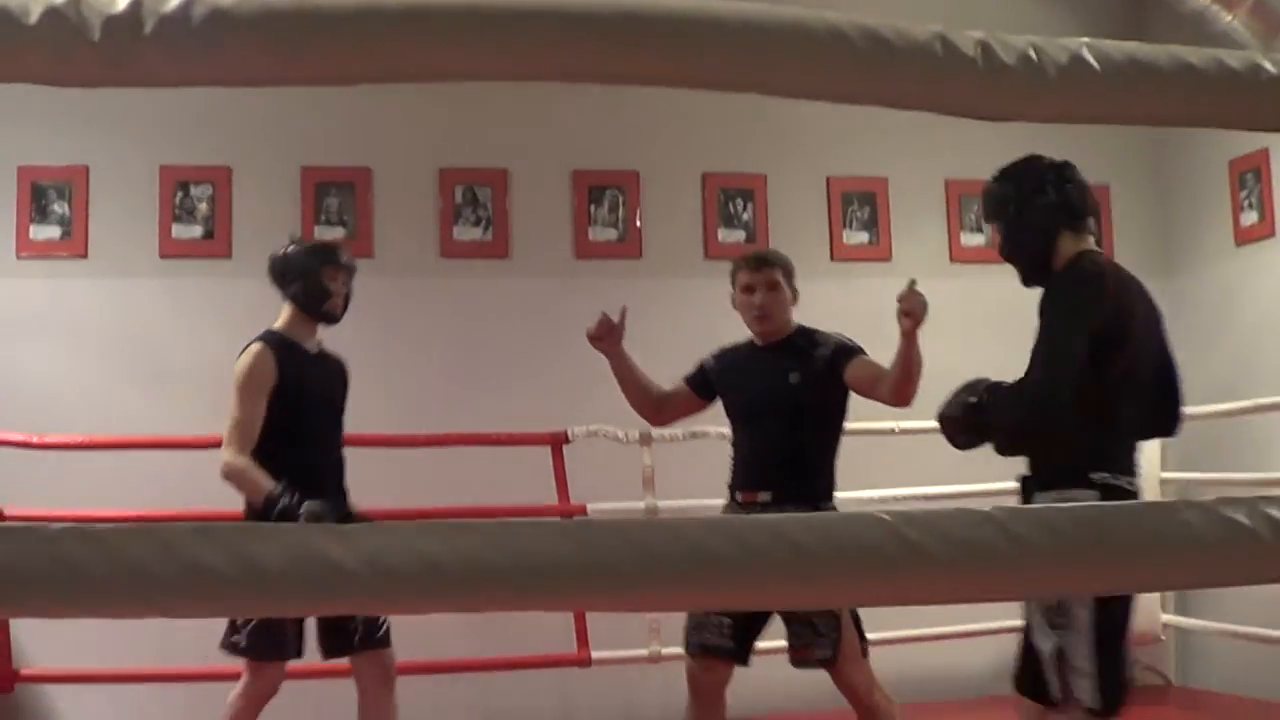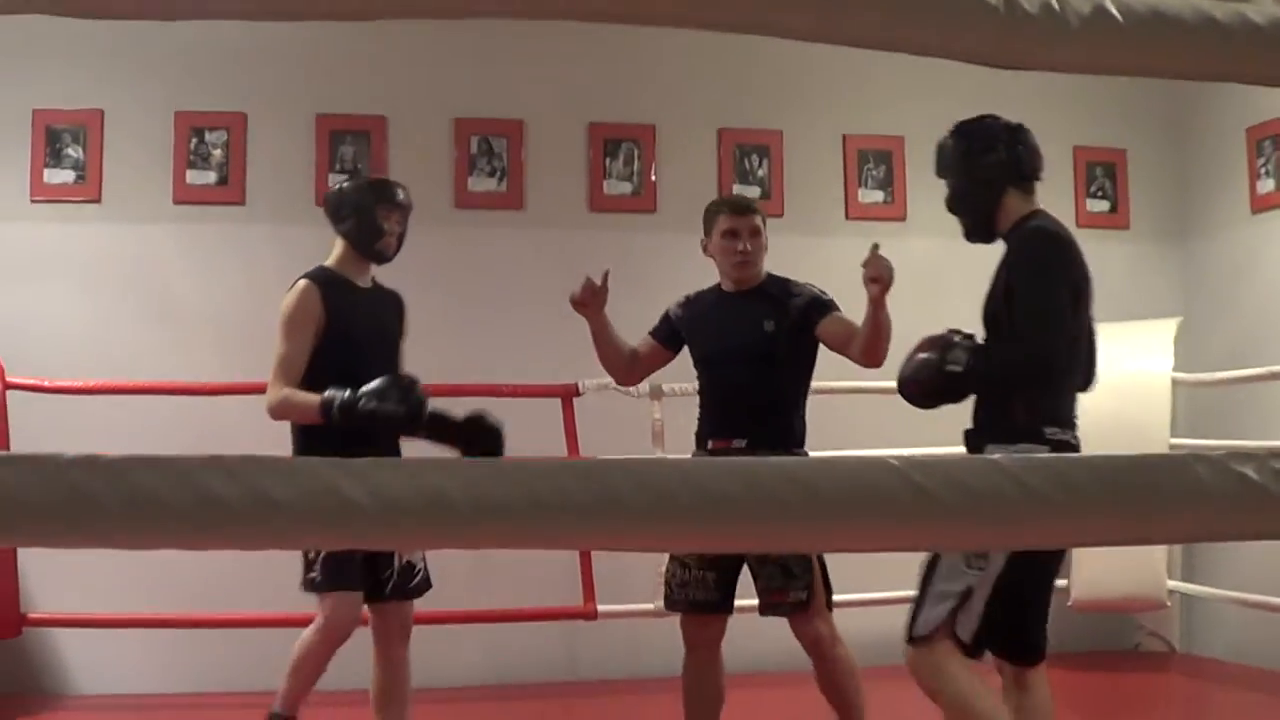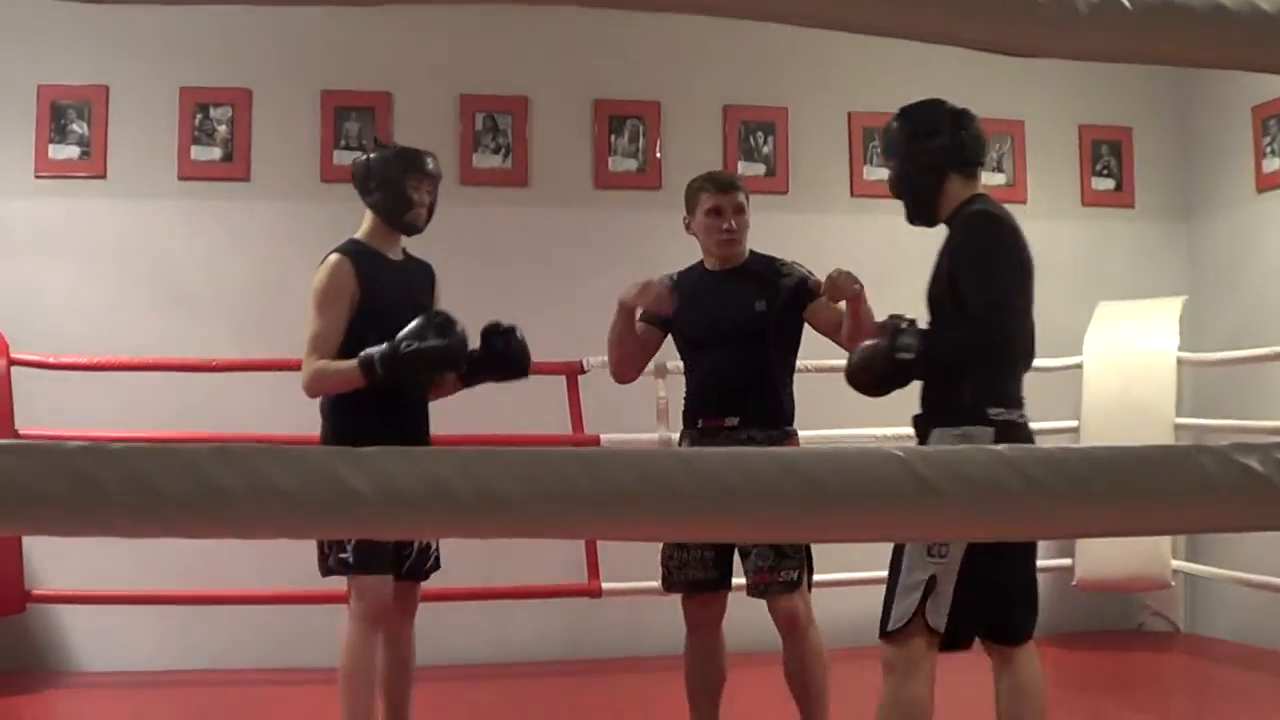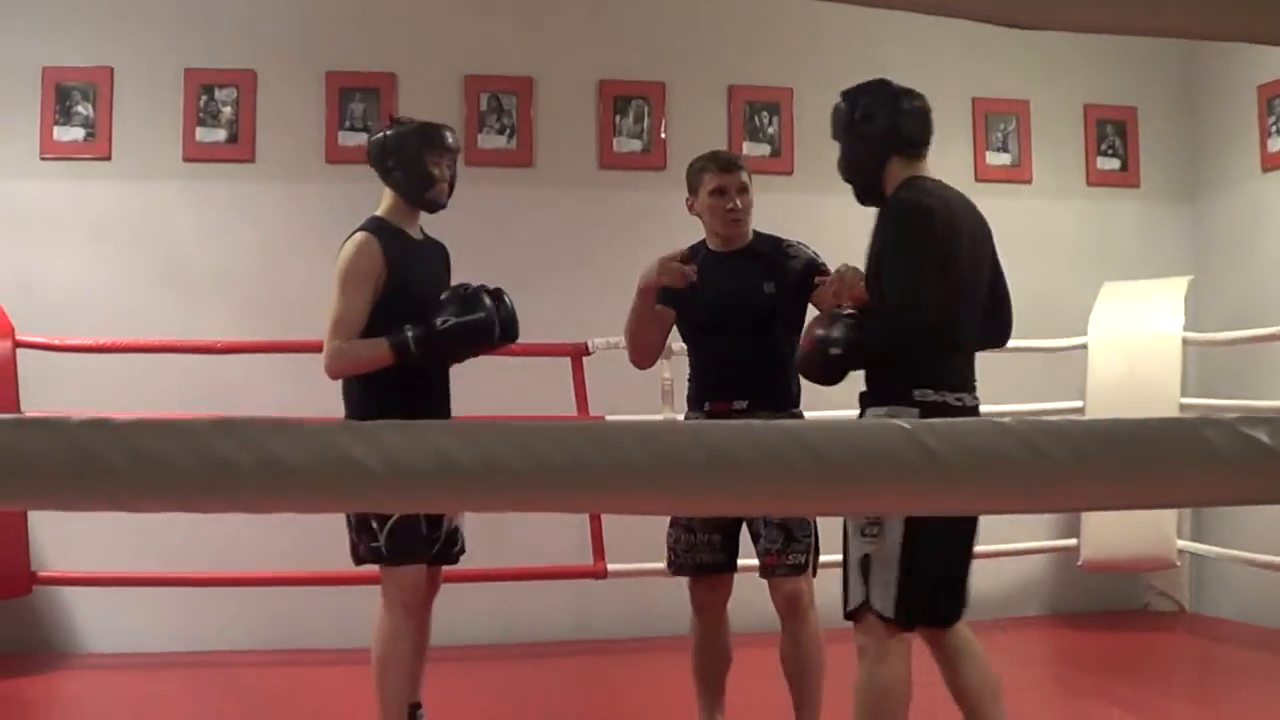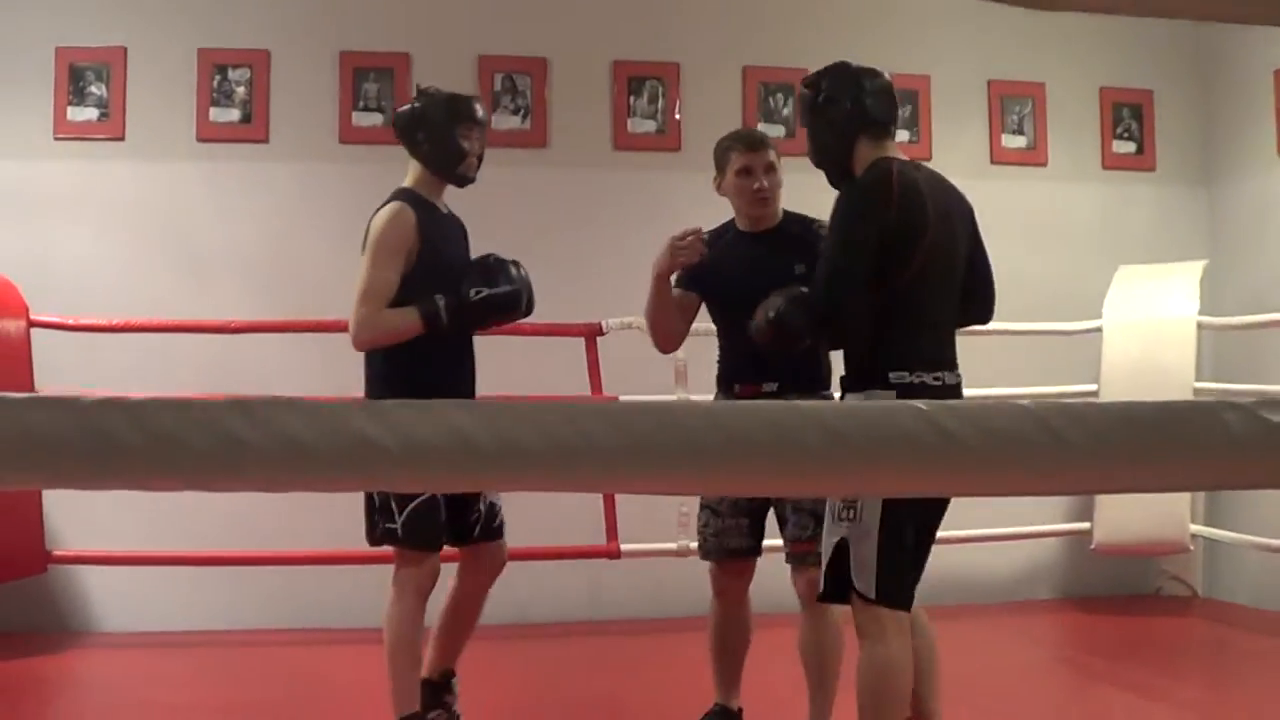
dt=0.2s
person 1, frame 1
left shoulder: (1078, 285)
right shoulder: (1130, 291)
left elbow: (1044, 401)
right elbow: (1164, 413)
left wrist: (981, 406)
left hip: (1076, 509)
right hip: (1108, 508)
person 1, frame 2
left shoulder: (1037, 245)
right shoulder: (1046, 246)
left elbow: (1041, 357)
left wrist: (958, 365)
right wrist: (973, 360)
left knee: (932, 649)
right knee: (1020, 662)
person 1, frame 3
left shoulder: (978, 229)
right shoulder: (998, 229)
left elbow: (991, 339)
left wrist: (906, 351)
right wrist: (925, 345)
left hip: (967, 448)
right hip: (1001, 447)
left knee: (909, 646)
right knee: (1010, 643)
person 1, frame 4
left shoulder: (906, 212)
right shoulder: (966, 213)
left elbow: (894, 331)
right elbow: (996, 325)
left wrist: (834, 340)
left hip: (908, 426)
right hip: (957, 427)
left knee: (884, 631)
right knee: (942, 624)
person 1, frame 5
left shoulder: (871, 192)
right shoulder: (944, 194)
left elbow: (828, 308)
right elbow: (979, 302)
left wrist: (779, 315)
left hip: (886, 408)
right hip: (939, 406)
left knee: (877, 607)
right knee: (895, 600)
person 2, frame 1
left shoulder: (333, 367)
right shoulder: (264, 357)
right elbow: (234, 460)
left wrist: (355, 527)
right wrist: (290, 508)
left knee: (377, 667)
right knee: (262, 677)
person 2, frame 2
left shoulder: (391, 303)
right shoulder: (312, 293)
right elbow: (277, 399)
left wrist: (444, 426)
right wrist: (347, 403)
left knee: (395, 620)
right knee: (339, 615)
person 2, frame 3
left shoulder: (422, 274)
right shoulder: (344, 268)
right elbow: (314, 377)
left wrist: (477, 366)
right wrist: (388, 358)
left knee: (403, 604)
right knee: (373, 601)
person 2, frame 4
left shoulder: (435, 252)
right shoulder: (368, 247)
right elbow: (337, 357)
left wrist: (471, 336)
right wrist: (421, 340)
left knee: (424, 587)
right knee: (402, 587)
person 2, frame 5
left shoulder: (450, 224)
right shoulder: (399, 217)
right elbow: (365, 328)
left wrist: (484, 305)
right wrist: (451, 308)
left knee: (486, 556)
right knee: (417, 568)
person 3, frame 1
left shoulder: (826, 352)
right shoulder: (724, 364)
left elbow: (895, 393)
right elbow: (658, 410)
left wrist: (908, 335)
right wrist: (615, 352)
left knee: (852, 674)
right knee: (703, 675)
person 3, frame 2
left shoulder: (798, 301)
right shoulder: (690, 312)
left elbow: (870, 353)
right elbow: (627, 371)
left wrist: (876, 300)
right wrist: (596, 318)
left knee: (814, 627)
right knee: (699, 632)
person 3, frame 3
left shoulder: (785, 280)
right shoulder: (675, 291)
left elbow: (856, 340)
right elbow: (623, 371)
left wrist: (855, 304)
right wrist: (626, 309)
left hip: (770, 452)
right hip: (699, 453)
left knee: (791, 611)
right knee: (700, 612)
person 3, frame 4
left shoulder: (791, 261)
right shoulder: (684, 272)
right elbow: (641, 355)
left wrist: (855, 295)
right wrist: (647, 290)
left knee: (794, 595)
right knee: (707, 595)
person 3, frame 5
left shoulder: (819, 240)
right shoulder: (707, 251)
right elbow: (667, 339)
right wrist: (661, 275)
left knee: (816, 580)
right knee: (727, 574)
